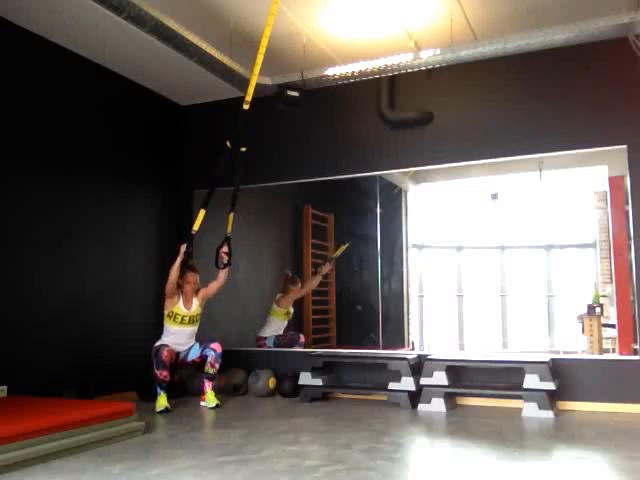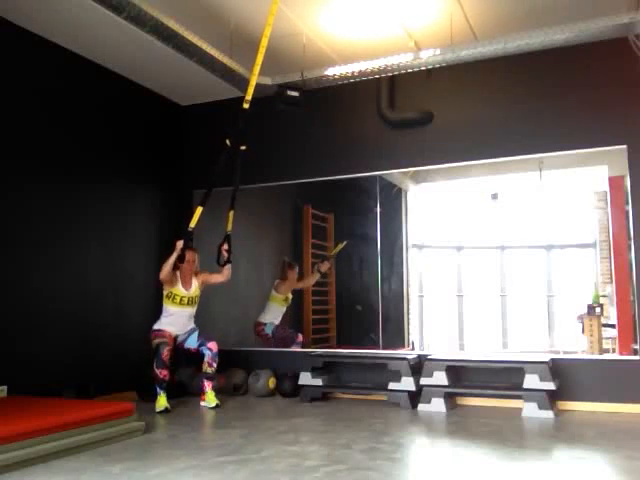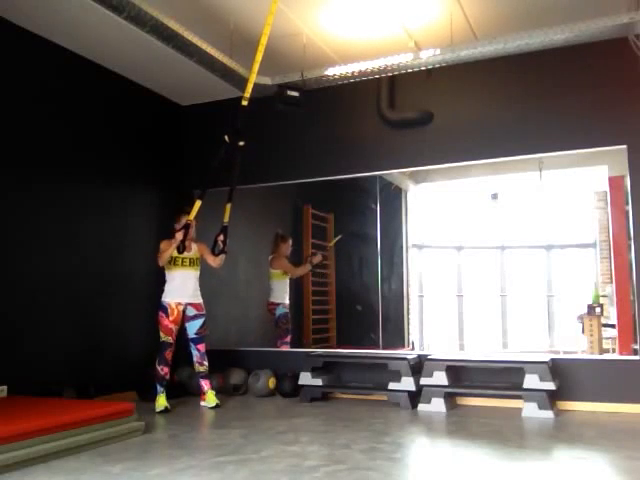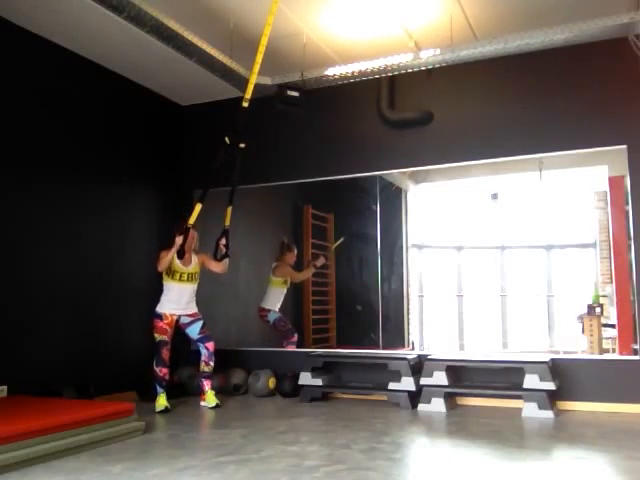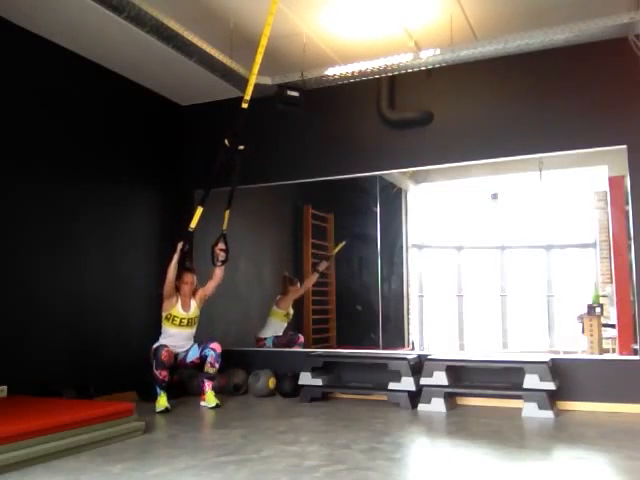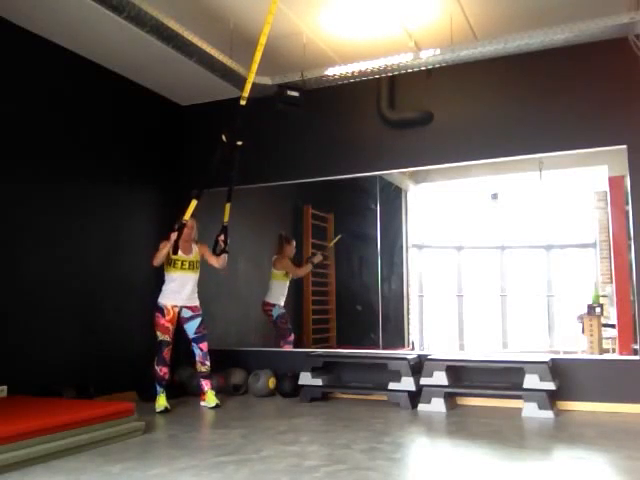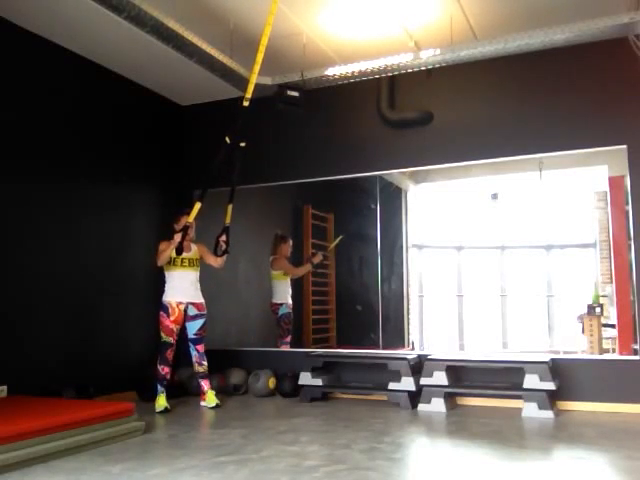
dt=0.7s
person 1, frame 1
left shoulder: (200, 297)
right shoulder: (172, 298)
left elbow: (220, 281)
right elbow: (171, 281)
left wrist: (225, 261)
right wrist: (180, 257)
left hip: (189, 349)
right hip: (167, 347)
left knee: (215, 348)
right knee: (164, 353)
left ankle: (207, 393)
right ankle: (161, 395)
person 1, frame 2
left shoulder: (200, 279)
right shoulder: (171, 277)
left elbow: (224, 277)
right elbow: (162, 276)
left wrist: (226, 258)
right wrist: (176, 253)
left hip: (186, 330)
right hip: (163, 330)
left knee: (211, 347)
right knee: (163, 351)
left ankle: (207, 394)
right ankle: (161, 396)
person 1, frame 3
left shoulder: (199, 247)
right shoulder: (167, 244)
left elbow: (216, 263)
right elbow: (161, 261)
left wrist: (222, 247)
right wrist: (176, 242)
left hip: (194, 303)
right hip: (171, 303)
left knee: (199, 346)
right knee: (167, 347)
left ankle: (206, 393)
right ankle: (161, 396)
person 1, frame 4
left shoulder: (200, 258)
right shoulder: (168, 254)
left elbow: (221, 269)
right elbow: (160, 267)
left wrist: (224, 251)
right wrist: (175, 248)
left hip: (189, 313)
right hip: (165, 313)
left knee: (208, 345)
right knee: (163, 350)
left ankle: (206, 393)
right ankle: (161, 396)
person 1, frame 5
left shoulder: (198, 298)
right shoulder: (170, 300)
left elbow: (216, 279)
right elbow: (169, 279)
left wrist: (220, 257)
right wrist: (177, 254)
left hip: (187, 351)
right hip: (166, 348)
left knee: (214, 348)
right knee: (162, 353)
left ankle: (206, 394)
right ankle: (161, 397)
person 1, frame 6
left shoulder: (200, 248)
right shoulder: (167, 245)
left elbow: (220, 264)
right elbow: (156, 262)
right wrist: (171, 243)
left hip: (191, 305)
right hip: (168, 304)
left knee: (201, 345)
right knee: (164, 347)
left ankle: (206, 393)
right ankle: (161, 395)
person 1, frame 7
left shoulder: (199, 248)
right shoulder: (166, 245)
left elbow: (218, 263)
right elbow: (160, 262)
right wrist: (174, 244)
left hip: (196, 303)
right hip: (172, 303)
left knee: (198, 347)
right knee: (168, 347)
left ankle: (206, 393)
right ankle: (161, 396)
